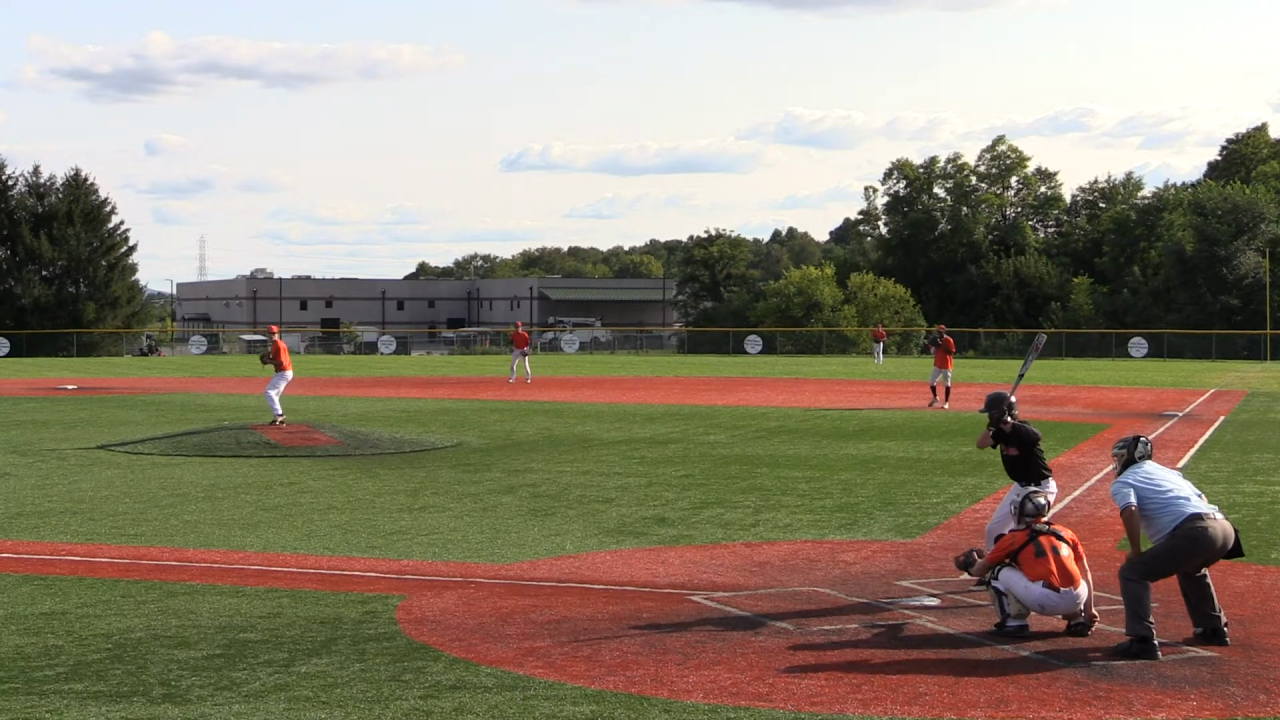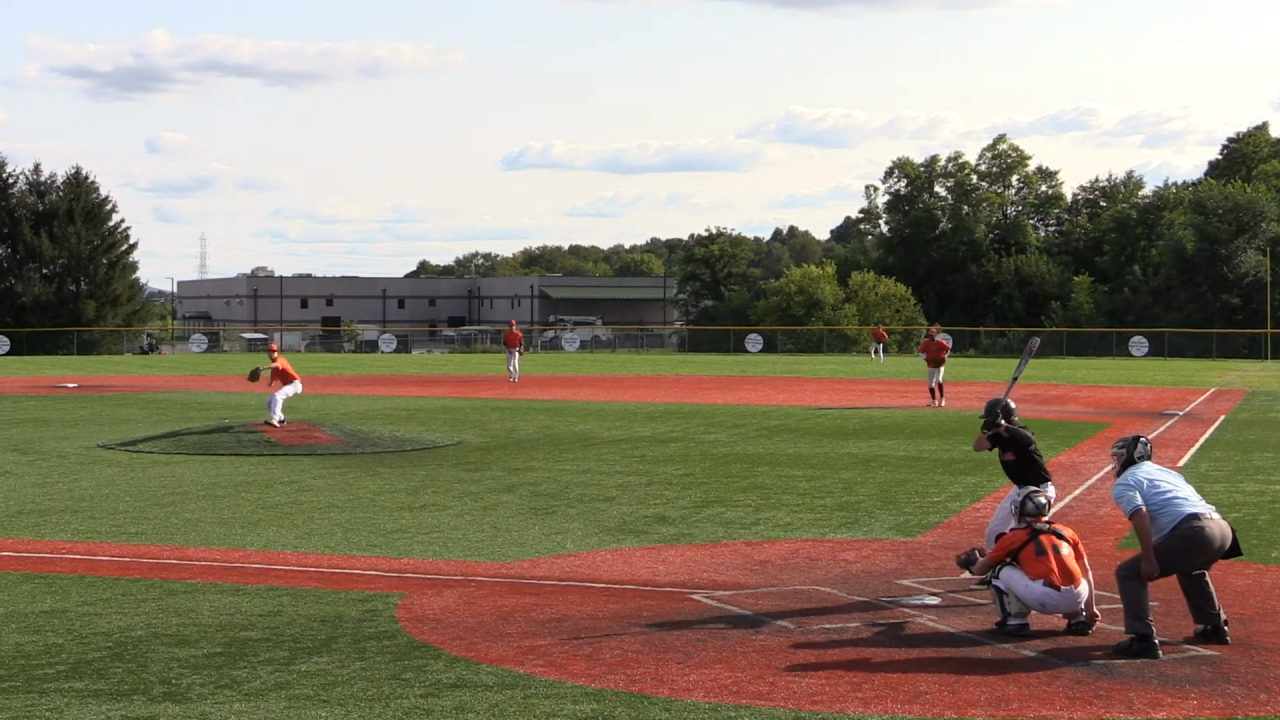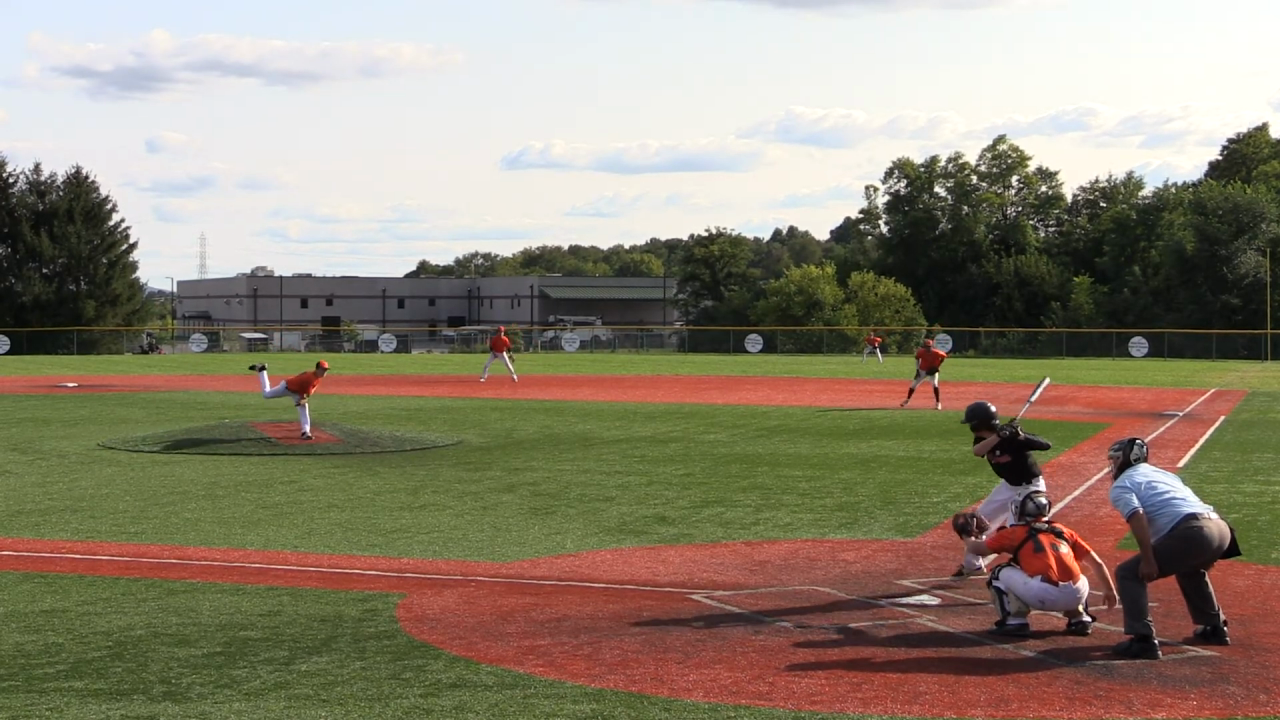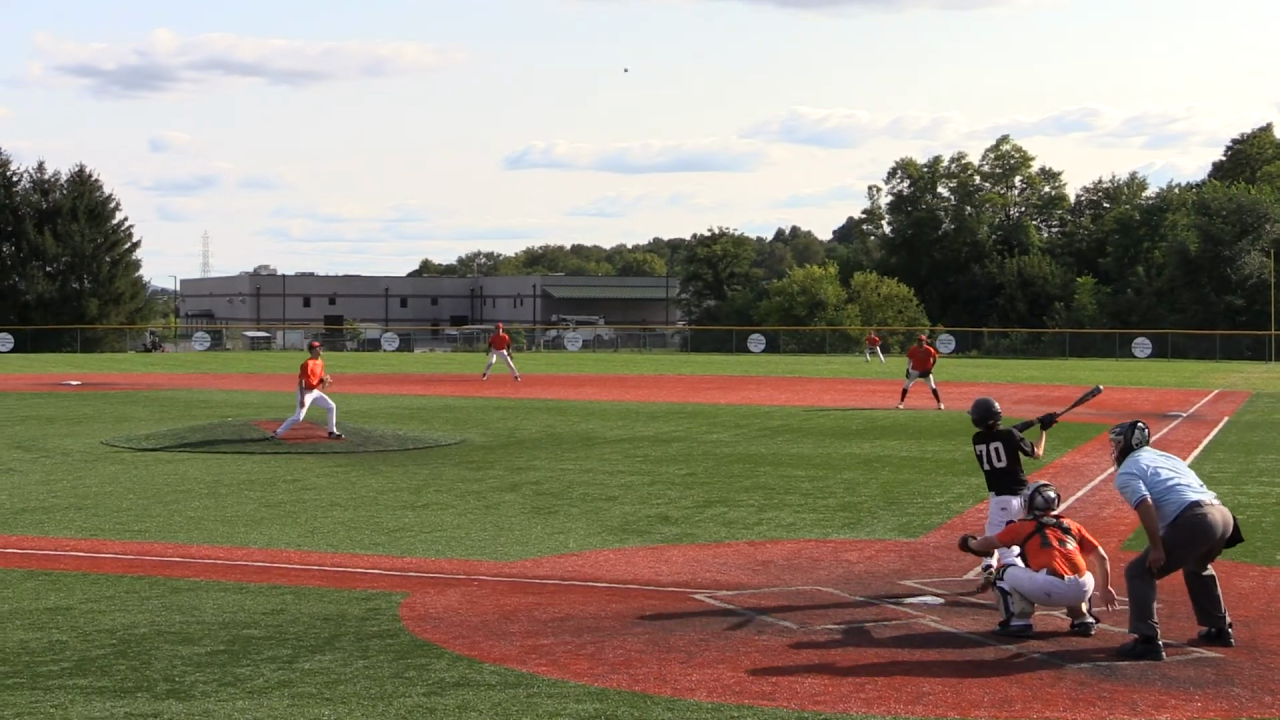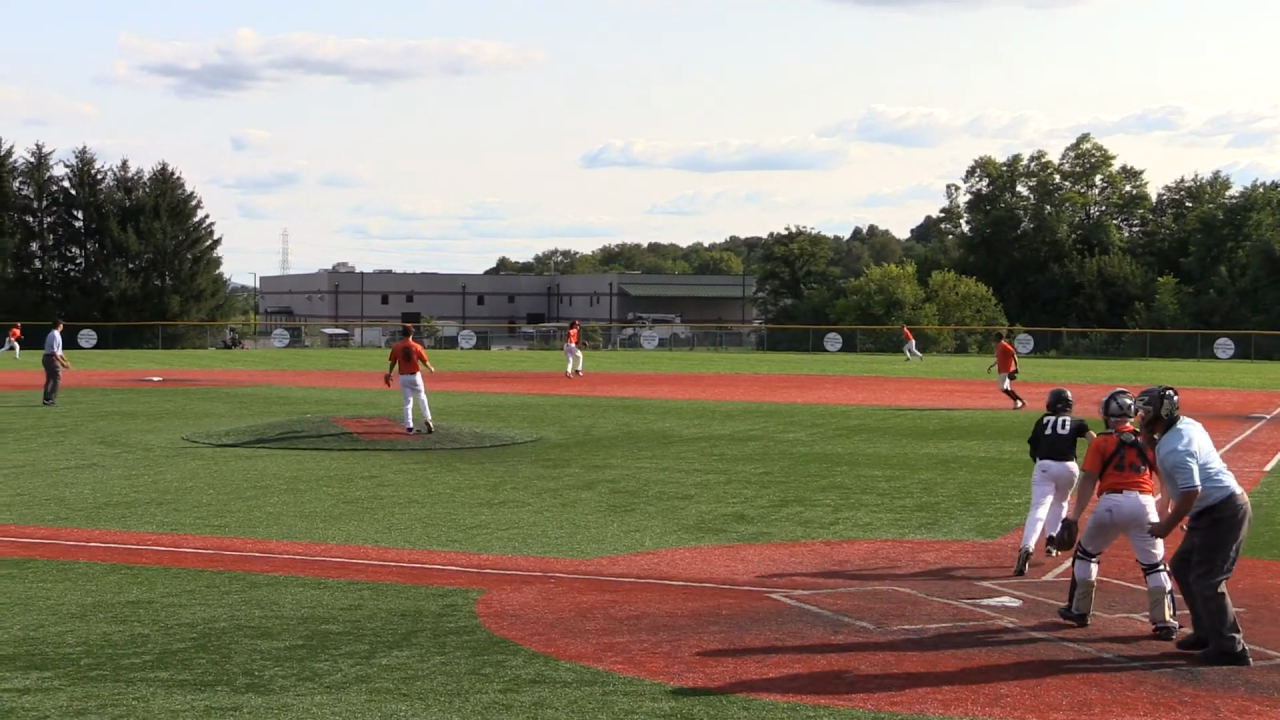
dt=0.7s
person 1, frame 1
left shoulder: (1122, 482)
right shoulder: (1168, 471)
left elbow: (1130, 512)
left wrist: (1135, 551)
left hip: (1195, 533)
right hip: (1224, 528)
left knee: (1132, 573)
right knee: (1190, 569)
left ankle: (1143, 641)
right ankle: (1214, 629)
person 1, frame 2
left shoulder: (1123, 483)
right shoulder: (1168, 472)
left elbow: (1140, 514)
left wrist: (1148, 558)
left hip: (1193, 533)
right hip: (1222, 528)
left knee: (1128, 573)
right knee: (1190, 568)
left ankle: (1144, 640)
right ankle: (1215, 628)
person 1, frame 3
left shoulder: (1121, 486)
right shoulder: (1165, 474)
left elbow: (1137, 517)
left wrist: (1148, 560)
right wrist: (1205, 554)
left hip: (1192, 533)
right hip: (1220, 528)
left knee: (1128, 573)
right knee: (1190, 568)
left ankle: (1144, 640)
right ankle: (1215, 628)
person 1, frame 4
left shoulder: (1124, 473)
right shoulder: (1168, 457)
left elbow: (1146, 506)
left wrist: (1157, 547)
left hip: (1194, 522)
right hip: (1222, 514)
left knee: (1139, 572)
right knee: (1197, 567)
left ankle: (1147, 641)
right ankle: (1219, 629)
person 1, frame 5
left shoulder: (1174, 447)
right shoulder: (1187, 425)
left elbow: (1191, 491)
right elbow: (1162, 458)
left wrist: (1167, 526)
right wrist: (1149, 436)
left hip: (1221, 513)
right hip: (1226, 507)
left knee: (1206, 579)
right knee: (1181, 567)
left ankle: (1230, 648)
right ankle: (1207, 632)
person 2, frame 1
left shoulder: (1022, 429)
right shoulder: (1001, 431)
left elbow: (1037, 436)
right elbow: (981, 444)
left wrist: (1008, 421)
right wrist: (991, 426)
left hip: (1040, 488)
right hip: (1020, 487)
right knee: (993, 530)
person 2, frame 2
left shoulder: (1020, 433)
right shoulder: (998, 435)
left elbow: (1029, 442)
right elbow: (977, 446)
left wrist: (1001, 425)
right wrist: (986, 428)
left hip: (1039, 492)
right hip: (1021, 491)
right knee: (993, 533)
person 2, frame 3
left shoulder: (1013, 438)
right shoulder: (984, 437)
left elbow: (1046, 445)
right elbow: (977, 451)
left wrist: (1021, 436)
right wrist: (999, 436)
left hip: (1029, 489)
right hip: (1009, 486)
right ankle: (972, 565)
person 2, frame 4
left shoulder: (977, 439)
right shoulder: (1010, 436)
right elbow: (1036, 454)
left wrist: (1036, 421)
right wrist: (1043, 430)
left hip: (1001, 499)
right hip: (1022, 496)
left knee: (1007, 551)
right knee: (995, 531)
right ankle: (990, 569)
person 2, frame 5
left shoulder: (1042, 421)
right shoulder: (1077, 421)
left elbow: (1033, 452)
right elbow: (1092, 437)
left hip: (1045, 467)
right hip: (1068, 467)
left knee: (1037, 513)
right knee: (1060, 504)
left ankle: (1026, 550)
right ankle: (1052, 541)
person 3, frame 1
left shoulder: (1015, 537)
right shoulder: (1066, 532)
left elbow: (979, 571)
right elbow: (1085, 572)
left wrist: (970, 566)
right wrist: (1089, 609)
left hip: (1046, 601)
right hip: (1076, 600)
left knee: (999, 572)
left ankle: (1015, 624)
right ankle: (1078, 621)
person 3, frame 2
left shoulder: (1015, 536)
right shoulder: (1067, 532)
left elbow: (980, 570)
right elbow: (1086, 571)
left wrist: (971, 564)
right wrist: (1090, 608)
left hip: (1046, 599)
right hip: (1077, 599)
left knee: (1000, 571)
left ankle: (1015, 622)
right ankle: (1078, 619)
person 3, frame 3
left shoulder: (1014, 533)
right shoulder: (1064, 531)
left elbow: (977, 549)
right elbow: (1096, 563)
left wrist: (968, 539)
right wrist: (1110, 589)
left hip: (1044, 594)
right hip: (1077, 594)
left knee: (1000, 574)
left ankle: (1015, 622)
right ankle: (1080, 619)
person 3, frame 4
left shoulder: (1022, 527)
right shoulder: (1071, 525)
left elbow: (989, 543)
right elbow: (1101, 556)
left wrist: (971, 544)
right wrist: (1105, 587)
left hip: (1048, 588)
right hip: (1081, 588)
left knee: (1006, 574)
left ankle: (1019, 623)
right ankle: (1083, 621)
person 3, frame 5
left shoulder: (1101, 442)
left elbow: (1089, 481)
left wrist: (1074, 517)
left hip: (1111, 504)
right hip: (1143, 504)
left knee: (1086, 553)
right knee: (1154, 565)
left ankle: (1078, 610)
right ankle: (1165, 623)
